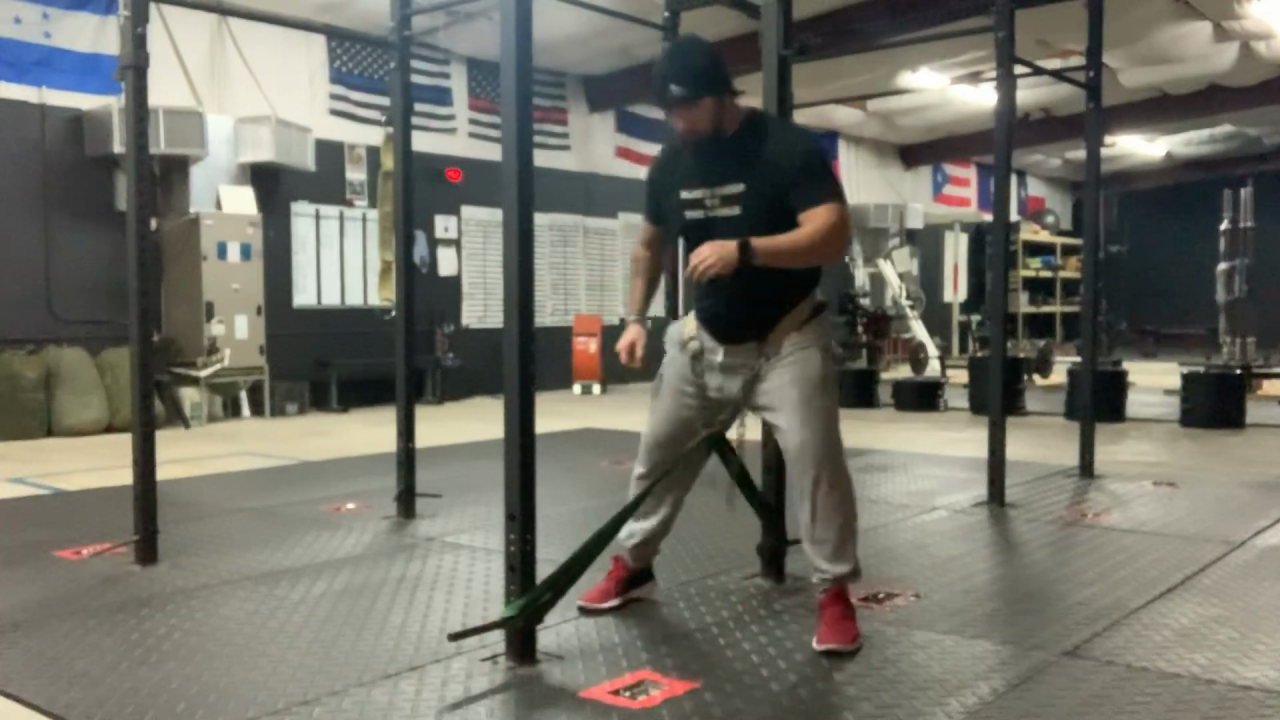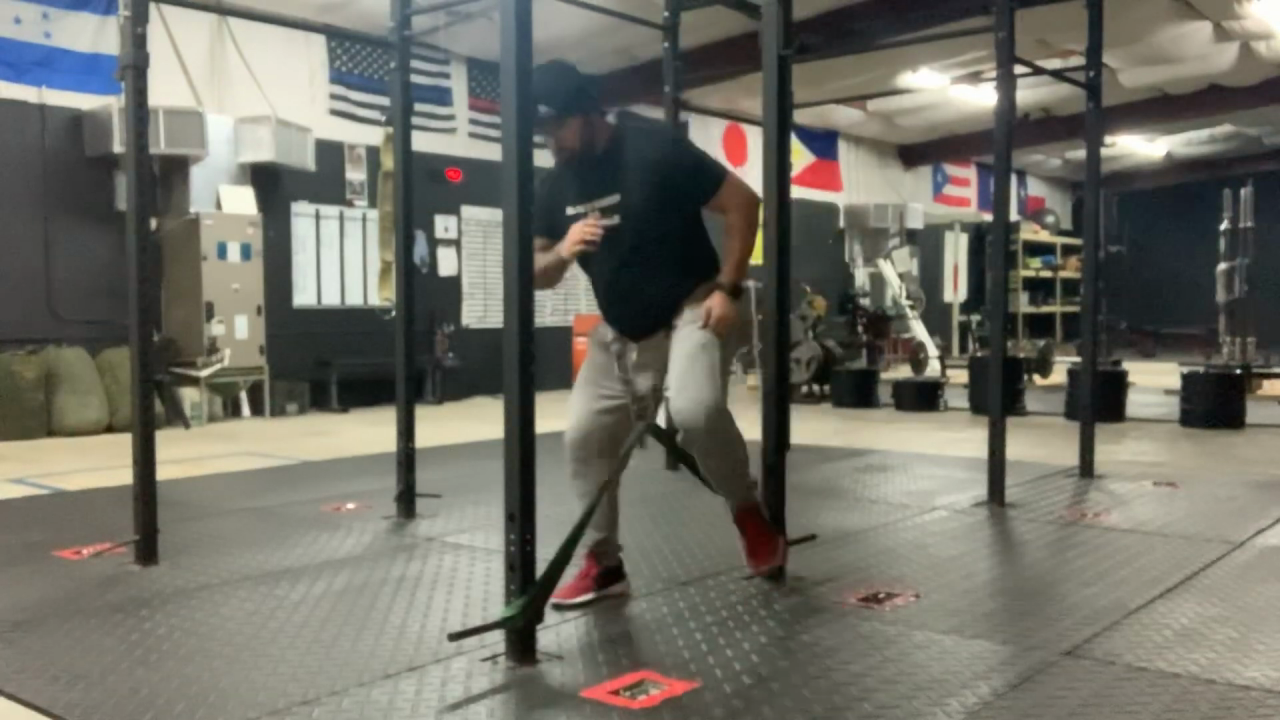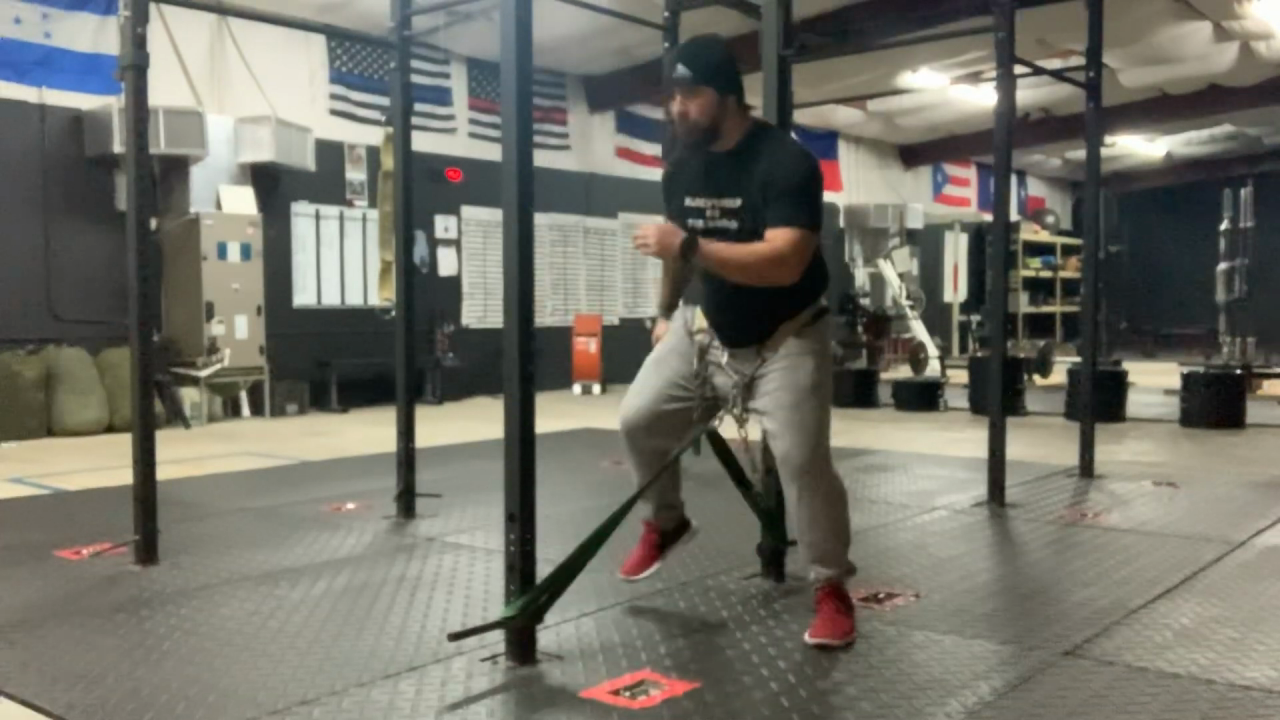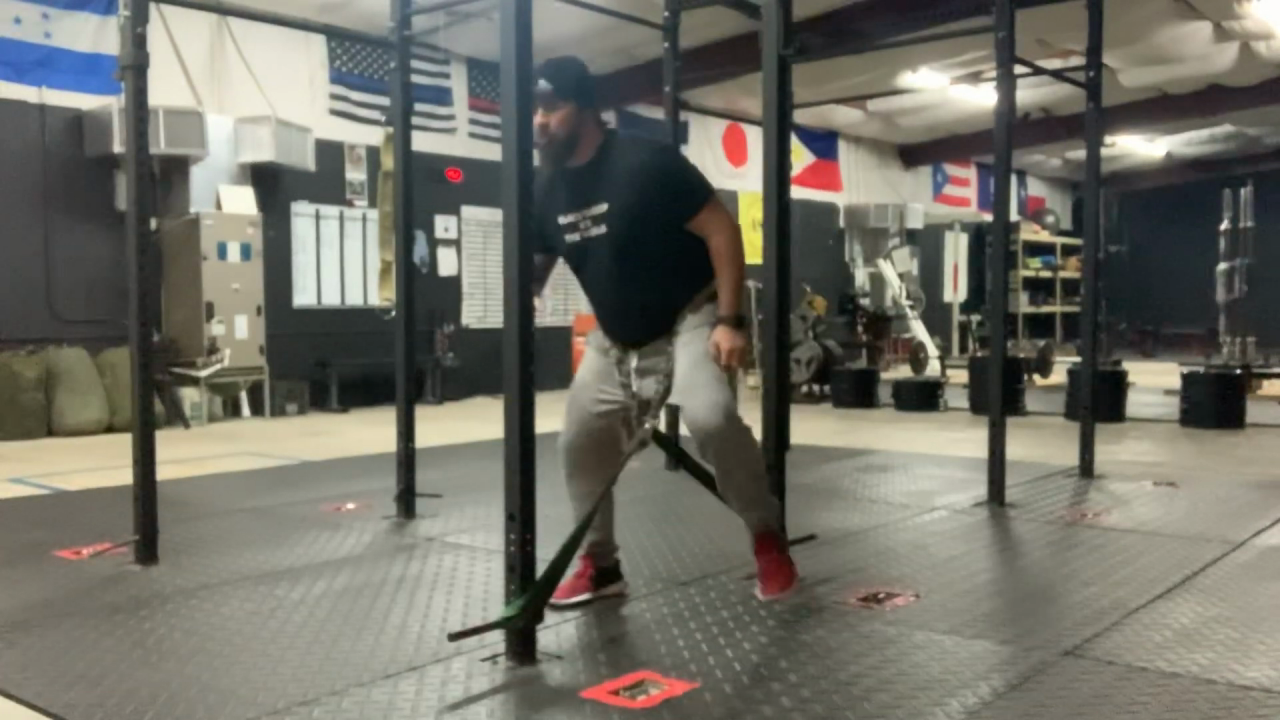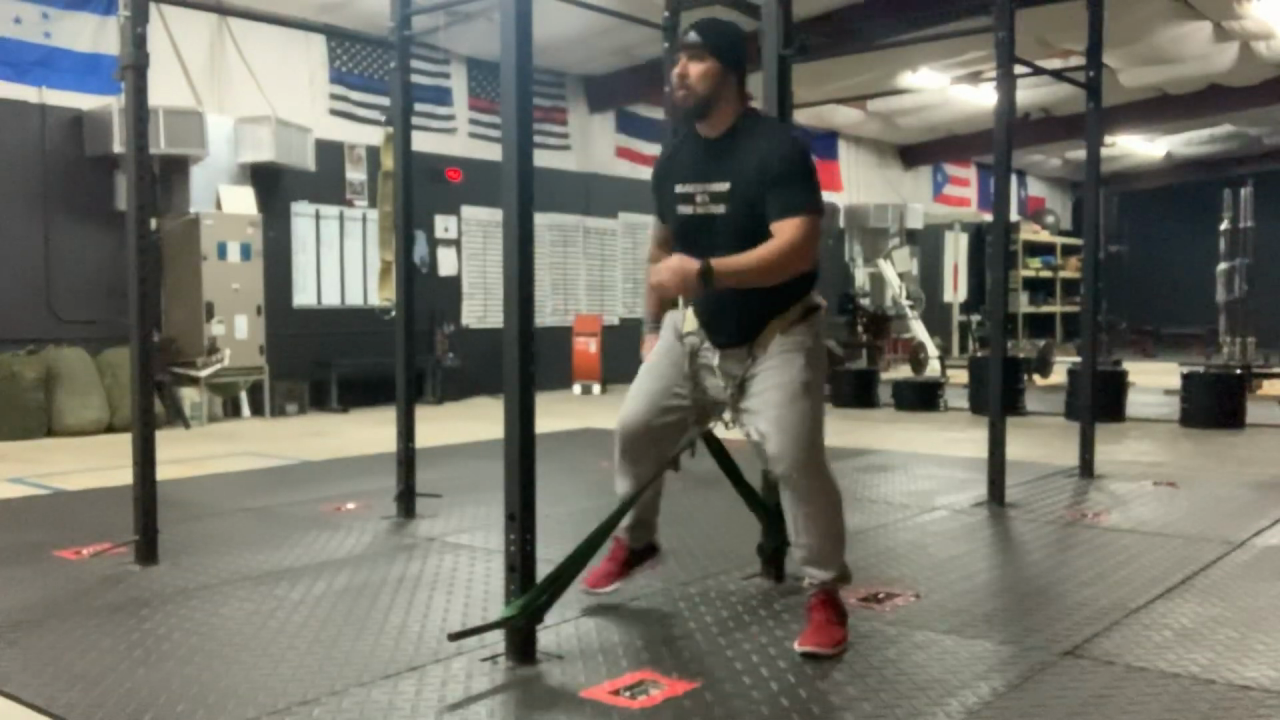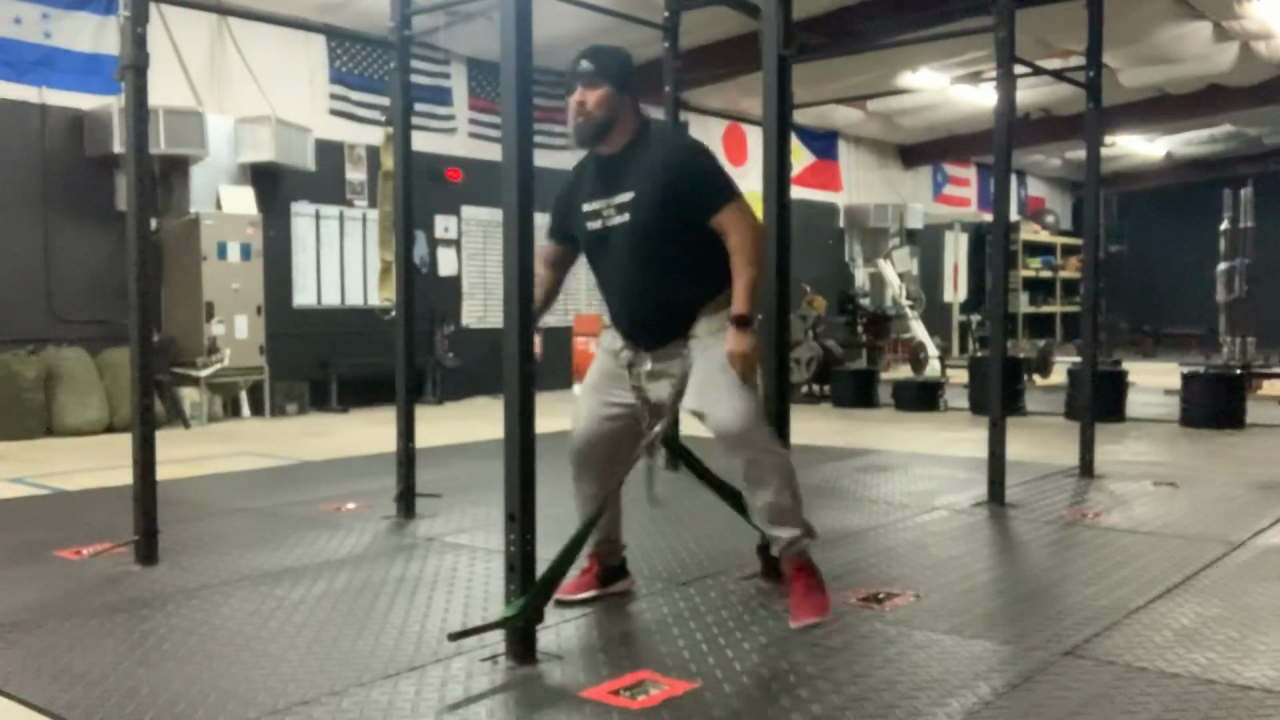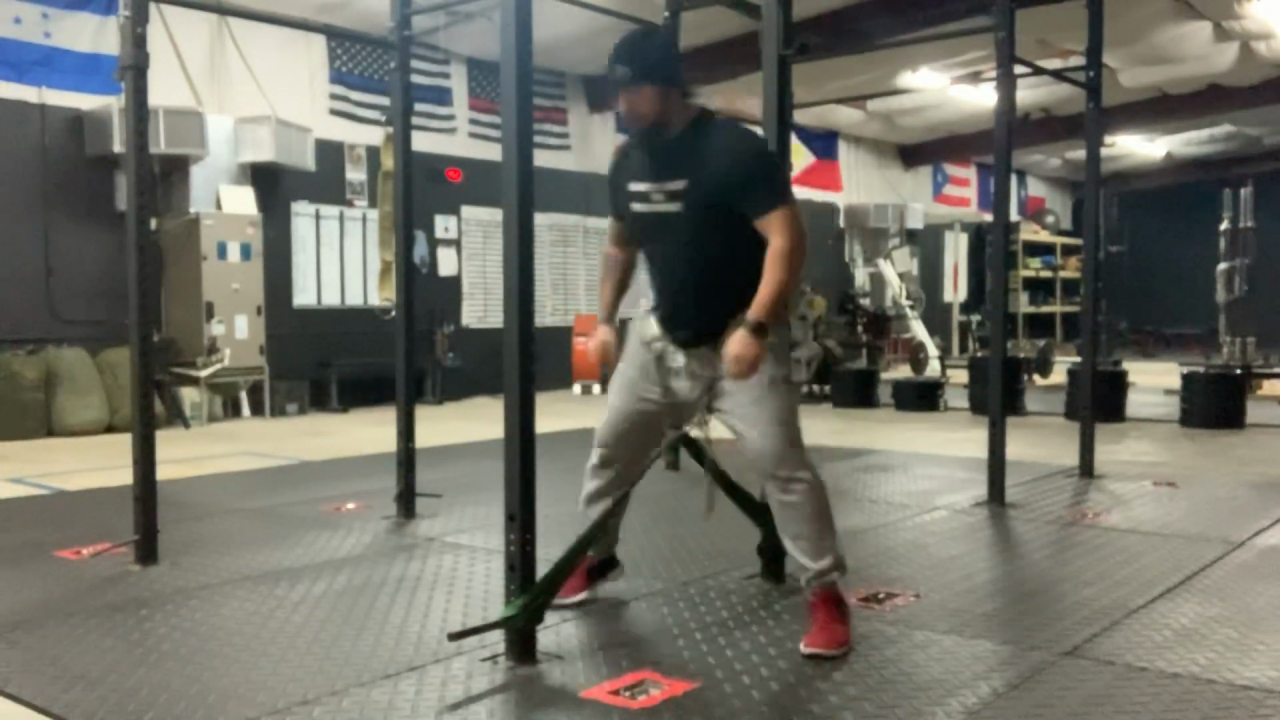
dt=0.7s
person 1, frame 1
left shoulder: (790, 148)
right shoulder: (670, 164)
left elbow: (831, 237)
right elbow: (650, 245)
left wrist: (743, 251)
right wrist: (636, 319)
left hip: (787, 335)
right hip: (704, 337)
left knee: (813, 457)
right knee: (661, 450)
left ankle: (835, 591)
right ankle: (633, 564)
person 1, frame 2
left shoulder: (658, 151)
right shoulder: (555, 186)
left elbow: (742, 203)
right elbow: (540, 271)
left wrist: (728, 288)
right wrist: (562, 253)
left hip: (689, 313)
right hip: (619, 335)
left knee: (697, 412)
right knee: (586, 442)
left ankle: (746, 506)
right ankle: (603, 563)
person 1, frame 3
left shoulder: (786, 163)
right shoulder: (683, 167)
left elbow: (787, 263)
left wrist: (687, 247)
right wrist: (666, 310)
left hip: (786, 339)
right hip: (708, 328)
left knee: (804, 461)
right knee: (641, 418)
left ankle: (831, 589)
right ankle: (666, 522)
person 1, frame 4
left shoulder: (648, 162)
right shoulder: (548, 192)
left elbow: (722, 230)
right elbow: (532, 268)
left wrist: (731, 320)
left hip: (691, 320)
right hip: (617, 340)
left knee: (711, 417)
right knee: (580, 443)
left ankle: (764, 530)
right ankle: (600, 563)
person 1, frame 5
left shoulder: (779, 150)
right shoulder: (674, 159)
left elbow: (796, 247)
left wrist: (702, 273)
right wrist: (657, 323)
left hip: (775, 334)
right hip: (696, 329)
left knee: (796, 460)
right knee: (635, 429)
left ankle: (825, 596)
right ankle: (634, 540)
person 1, frame 6
left shoulder: (676, 155)
right shoulder: (579, 183)
left elbow: (743, 230)
right elbow: (550, 261)
left wrist: (742, 321)
left hip: (705, 325)
right hip: (630, 342)
left knee: (739, 426)
right knee: (590, 445)
left ankle: (796, 561)
right ankle: (607, 563)
person 1, frame 7
left shoulder: (731, 149)
right shoulder: (628, 158)
left elbow: (785, 240)
right elbow: (620, 240)
left wrist: (755, 328)
right wrist: (605, 317)
left hip: (734, 331)
right hip: (663, 335)
left knee: (776, 452)
right knee: (614, 439)
left ankle: (826, 594)
right ankle: (592, 559)
